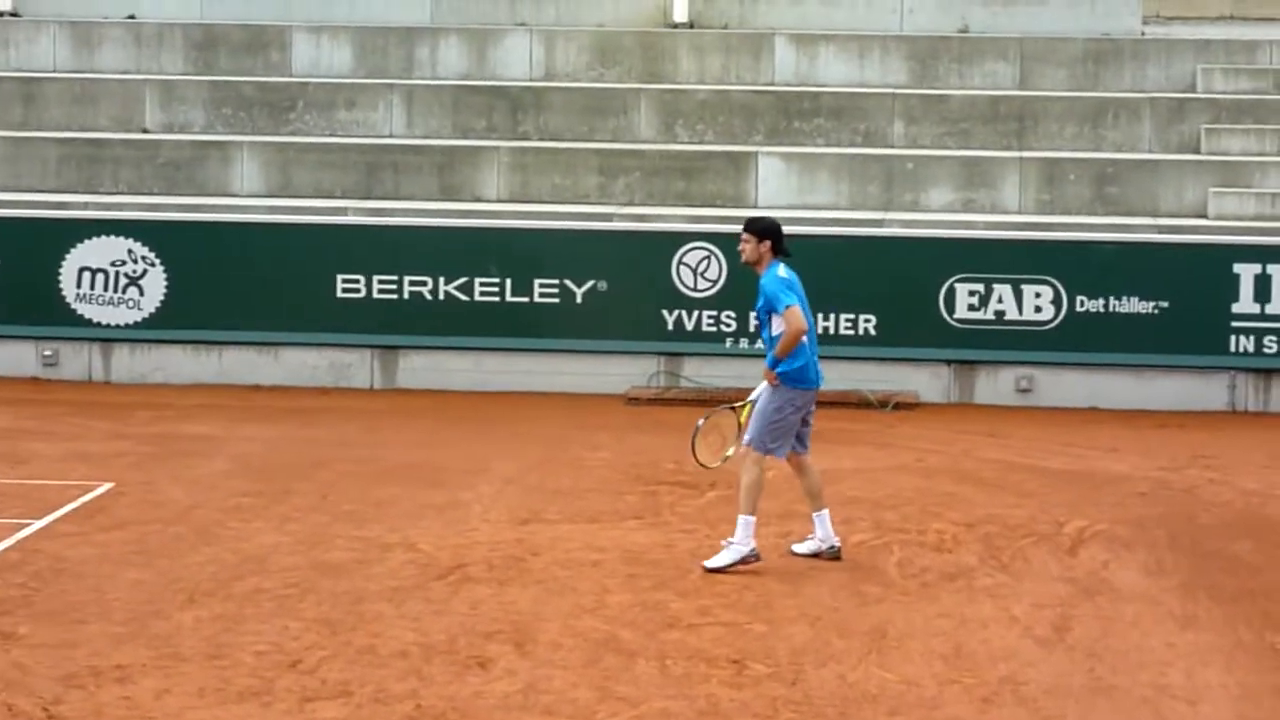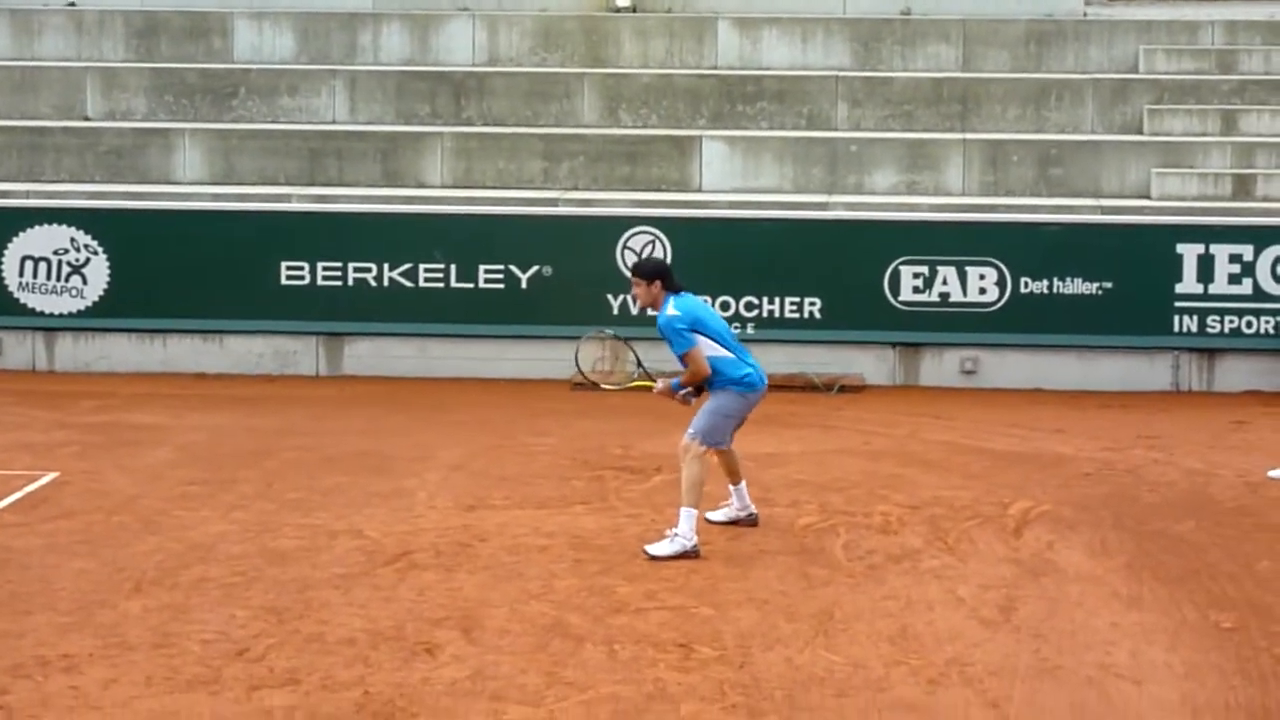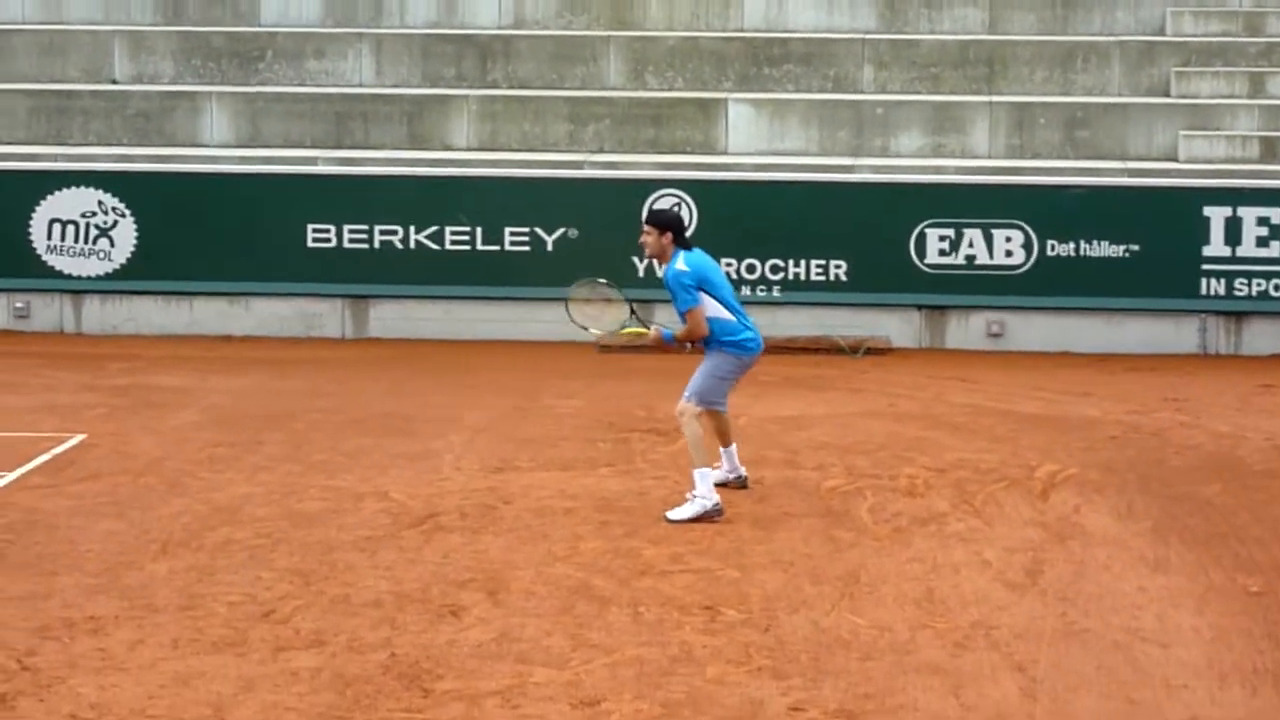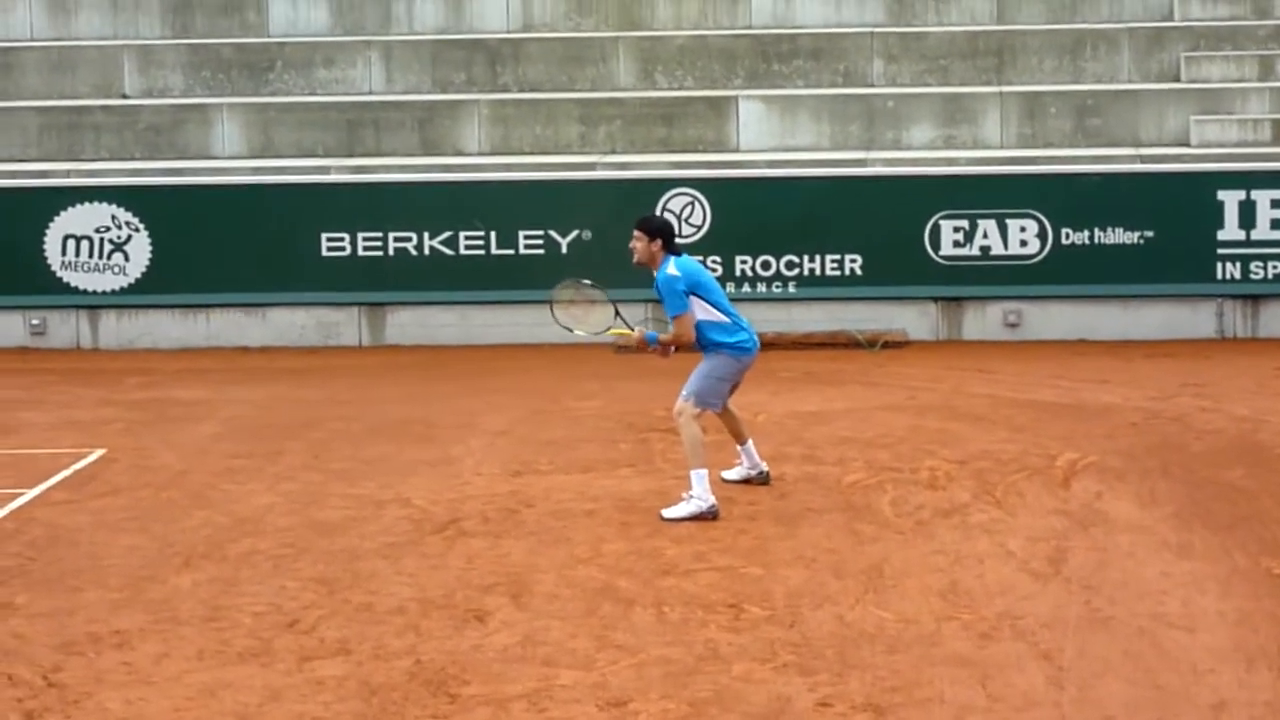
dt=0.7s
person 1, frame 1
left shoulder: (774, 280)
right shoulder: (782, 276)
left elbow: (798, 327)
left wrist: (773, 365)
left hip: (790, 381)
right hip: (804, 379)
left knee: (752, 454)
right knee: (797, 457)
left ankle: (743, 544)
right ankle: (825, 538)
person 1, frame 2
left shoulder: (669, 318)
right shoulder: (685, 301)
left elbow: (701, 370)
left wrist: (674, 387)
right wrist: (691, 389)
left hip: (736, 386)
right hip: (750, 380)
left knee: (691, 449)
right knee: (718, 441)
left ankle: (685, 537)
right ankle: (742, 508)
person 1, frame 3
left shoulder: (677, 272)
right shoulder: (694, 256)
left elbow: (699, 329)
left wrist: (666, 337)
right wrist: (683, 337)
left hip: (732, 347)
right hip: (746, 342)
left knee: (688, 412)
right knee: (707, 402)
left ankle: (707, 497)
right ankle: (732, 470)
person 1, frame 4
left shoulder: (669, 277)
right shoulder: (681, 264)
left elbow: (685, 336)
left wrist: (650, 338)
right wrist: (669, 342)
left hip: (729, 349)
right hip: (739, 343)
left knee: (685, 412)
right knee: (716, 403)
left ankle: (702, 498)
right ankle: (754, 467)
